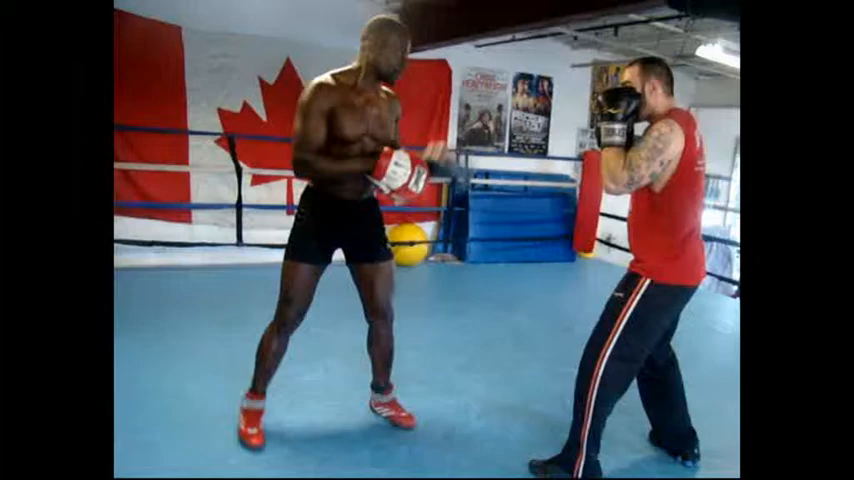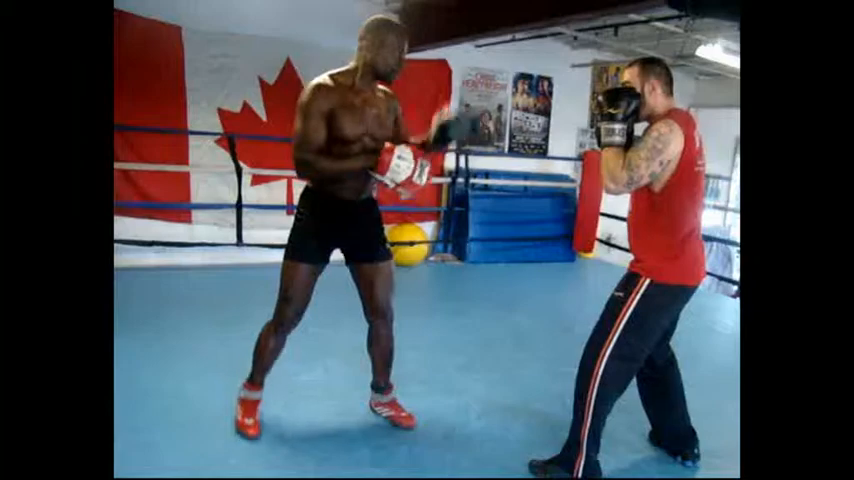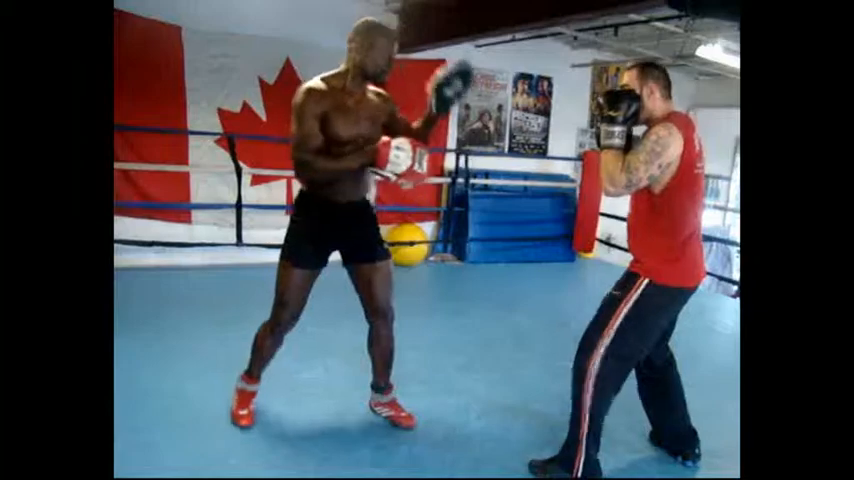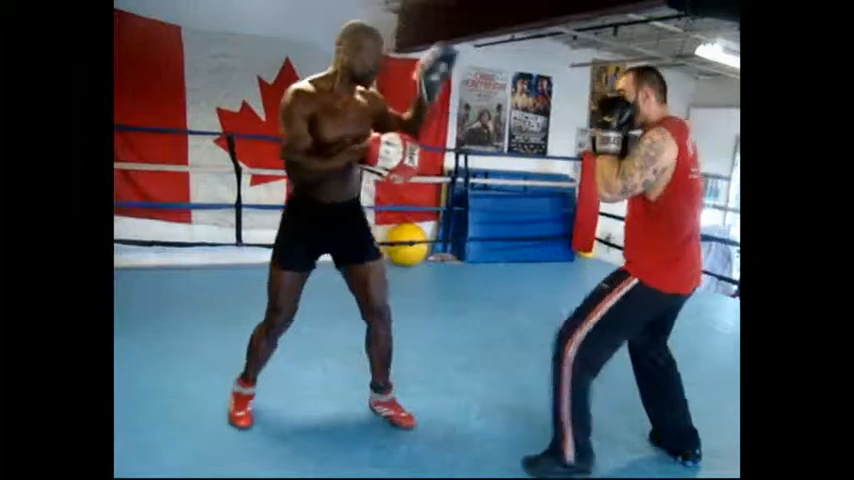
dt=0.1s
person 1, frame 1
left shoulder: (390, 102)
right shoulder: (324, 92)
right elbow: (303, 163)
left wrist: (424, 159)
right wrist: (367, 164)
left hip: (366, 213)
right hip: (321, 211)
left knee: (382, 315)
right knee: (288, 318)
left ankle: (382, 396)
right ankle: (254, 403)
person 1, frame 2
left shoulder: (388, 101)
right shoulder: (323, 92)
left elbow: (399, 150)
right elbow: (304, 163)
left wrist: (431, 140)
right wrist: (369, 161)
left hip: (364, 213)
right hip: (319, 211)
left knee: (382, 314)
right knee: (287, 316)
left ankle: (382, 395)
right ankle: (251, 393)
person 1, frame 3
left shoulder: (380, 101)
right shoulder: (315, 94)
left elbow: (411, 139)
right elbow: (305, 166)
left wrist: (436, 108)
right wrist: (369, 156)
left hip: (359, 215)
right hip: (315, 214)
left knee: (382, 315)
right knee: (284, 317)
left ankle: (383, 394)
right ankle: (248, 385)
person 1, frame 4
left shoulder: (370, 101)
right shoulder: (303, 97)
left elbow: (406, 132)
right elbow: (296, 167)
left wrist: (424, 96)
right wrist: (358, 154)
left hip: (349, 215)
right hip: (305, 215)
left knee: (379, 314)
right knee: (278, 320)
left ankle: (381, 394)
right ankle: (244, 389)
person 2, frame 1
left shoulder: (667, 130)
right shoulder: (682, 125)
left elbow: (617, 182)
right elbow: (640, 177)
left wrist: (612, 126)
right wrist: (617, 126)
left hip: (661, 272)
right hip: (679, 268)
left knee: (603, 361)
right knee: (654, 354)
right ankle: (680, 441)
person 2, frame 2
left shoulder: (667, 130)
right shoulder: (680, 125)
left elbow: (617, 181)
right elbow: (639, 177)
left wrist: (612, 126)
right wrist: (617, 126)
left hip: (661, 271)
right hip: (678, 267)
left knee: (604, 361)
right knee: (653, 354)
right ankle: (680, 441)
person 2, frame 3
left shoulder: (666, 134)
right shoulder: (680, 128)
left elbow: (615, 184)
right elbow: (639, 176)
left wrist: (612, 129)
right wrist: (619, 130)
left hip: (659, 272)
right hip: (680, 269)
left knee: (595, 358)
right knee: (651, 351)
right ankle: (681, 440)
person 2, frame 4
left shoulder: (660, 138)
right shoulder: (675, 132)
left elbow: (611, 190)
right elbow: (637, 182)
left wrist: (607, 134)
right wrist: (615, 135)
left hip: (652, 275)
right hip: (677, 272)
left knee: (575, 346)
right knee: (650, 351)
right ankle: (682, 441)
